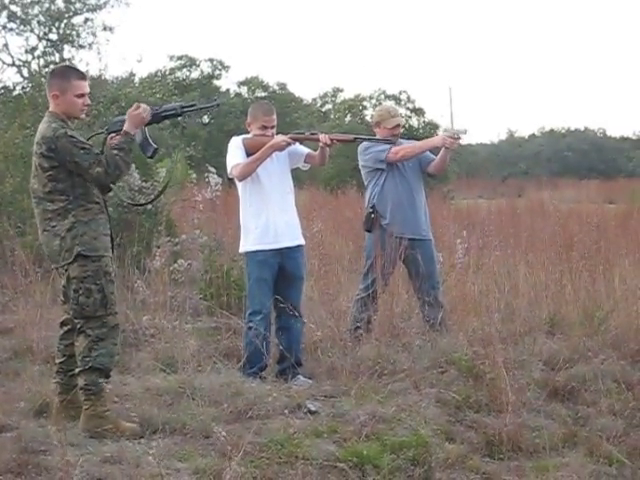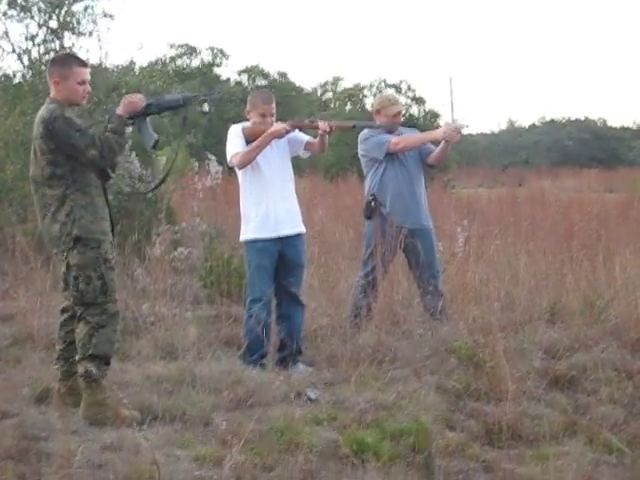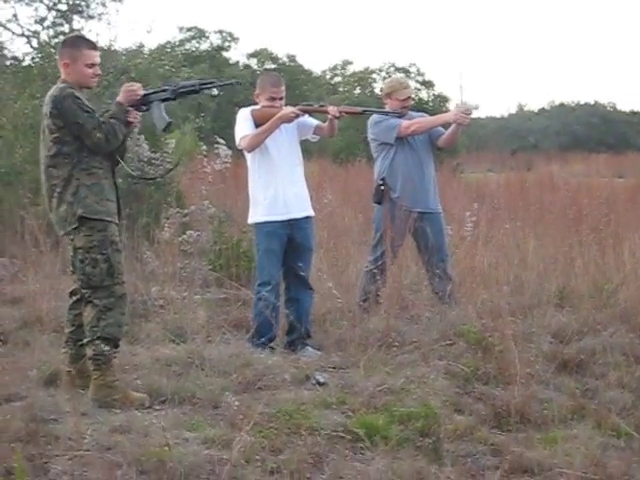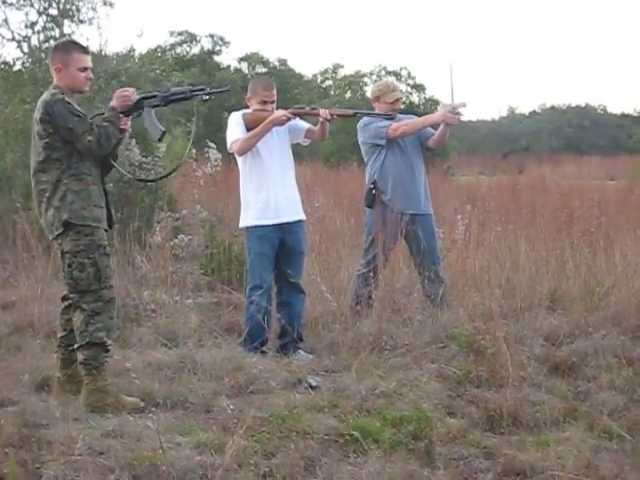
dt=0.2s
person 1, frame 1
left shoulder: (54, 132)
right shoulder: (58, 133)
left elbow: (92, 179)
right elbow: (106, 171)
left wrist: (110, 149)
right wrist: (130, 130)
left hip: (72, 243)
right hip: (83, 243)
left knee: (77, 321)
right knee: (100, 323)
left ankle: (67, 401)
right ankle: (94, 412)
person 1, frame 2
left shoulder: (55, 118)
right shoulder: (57, 117)
left elbow: (93, 167)
right elbow: (102, 155)
left wrist: (115, 127)
right wrist: (121, 116)
left hip: (73, 228)
right hip: (82, 228)
left knee: (78, 307)
right knee: (100, 309)
left ankle: (67, 386)
right ankle: (94, 398)
person 1, frame 3
left shoulder: (68, 100)
right shoulder: (64, 97)
left elbow: (104, 153)
right elbow: (103, 139)
left wrist: (124, 125)
right wrist: (121, 105)
left hip: (83, 209)
right hip: (89, 210)
left knee: (87, 290)
right knee: (108, 292)
left ankle: (77, 368)
right ankle: (103, 382)
person 1, frame 4
left shoulder: (61, 105)
right shoulder: (56, 103)
left elbow: (95, 163)
right elbow: (95, 142)
left wrist: (117, 132)
right wrist: (114, 110)
left hip: (76, 214)
right hip: (77, 216)
left knee: (79, 296)
right knee: (97, 297)
left ankle: (68, 373)
right ankle: (95, 387)
person 2, frame 1
left shoulder: (285, 145)
right shoulder: (239, 144)
left elbow: (318, 161)
right elbow: (239, 173)
left wrist: (323, 146)
right wrist: (269, 147)
left hip: (291, 241)
right hip: (259, 243)
left knee: (291, 310)
right knee: (259, 312)
left ankle: (290, 369)
right ankle: (253, 373)
person 2, frame 2
left shoulder: (285, 133)
right shoulder: (238, 132)
left elbow: (317, 148)
right elbow: (239, 161)
left wrist: (323, 134)
right wrist: (269, 135)
left hip: (292, 229)
right hip: (259, 232)
left knee: (292, 297)
right knee: (259, 300)
left ankle: (290, 357)
right ankle: (253, 361)
person 2, frame 3
left shoulder: (294, 116)
right shoulder: (247, 115)
left elbow: (326, 133)
right elbow: (247, 144)
left wrist: (332, 119)
right wrist: (278, 119)
left hip: (300, 212)
right hip: (268, 214)
left knee: (300, 280)
right knee: (268, 283)
left ankle: (298, 340)
right ankle: (261, 344)
person 2, frame 4
left shoulder: (285, 120)
right shoulder: (238, 119)
left elbow: (318, 137)
right elbow: (239, 148)
left wrist: (323, 122)
right wrist: (269, 123)
left hip: (292, 216)
right hip: (259, 218)
left knee: (292, 284)
right knee: (259, 286)
left ankle: (290, 344)
right ankle: (253, 348)
person 3, frame 1
left shoulder: (413, 146)
right shoulder: (368, 149)
left elbow: (434, 169)
right elbow: (397, 154)
left wrist: (446, 150)
right wrist: (435, 141)
left hip: (418, 229)
right hip: (384, 230)
left knee: (430, 286)
right knee: (371, 286)
right ankle: (357, 336)
person 3, frame 2
left shoulder: (413, 134)
right shoulder: (368, 137)
left elbow: (433, 159)
right elbow: (398, 145)
left wrist: (446, 142)
right wrist: (436, 134)
left hip: (418, 218)
right hip: (384, 218)
left knee: (429, 274)
right knee: (371, 274)
left ankle: (441, 323)
right ankle: (357, 323)
person 3, frame 3
left shoulder: (422, 118)
right shoulder: (377, 122)
left elbow: (443, 142)
right elbow: (408, 129)
left wrist: (457, 124)
right wrist: (447, 117)
left hip: (427, 202)
right hip: (393, 202)
left knee: (438, 258)
right knee: (380, 258)
left ankle: (449, 307)
right ankle: (365, 308)
person 3, frame 4
left shoulder: (412, 120)
right shoulder: (367, 125)
left elbow: (434, 143)
right elbow: (397, 131)
left wrist: (445, 124)
right wrist: (435, 117)
left hip: (419, 205)
right hip: (385, 205)
left knee: (430, 261)
right knee: (372, 262)
left ankle: (441, 310)
right ankle: (357, 312)
